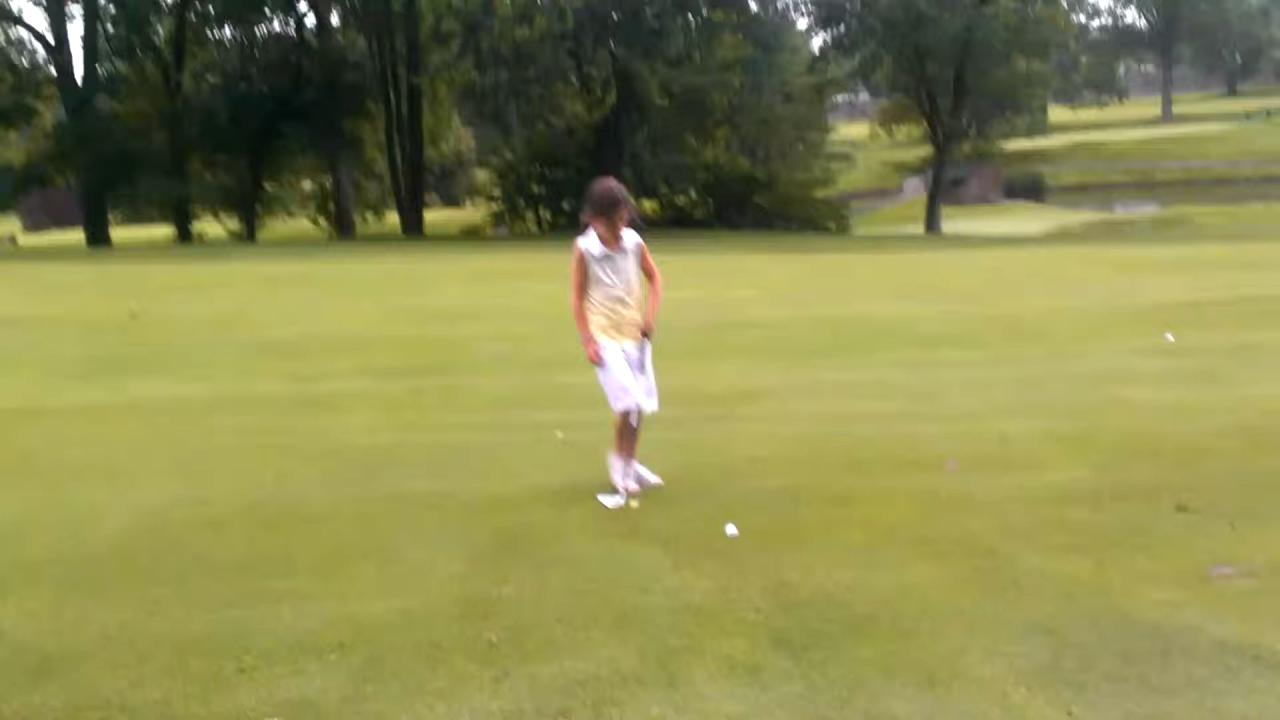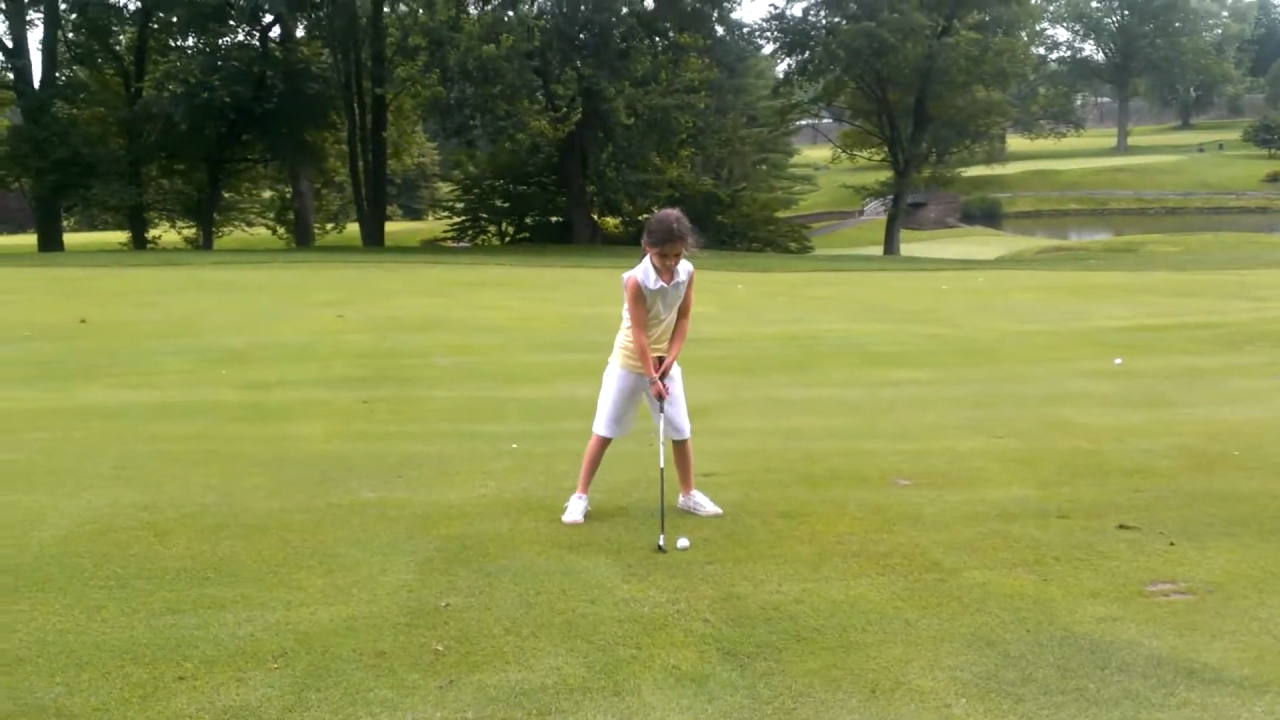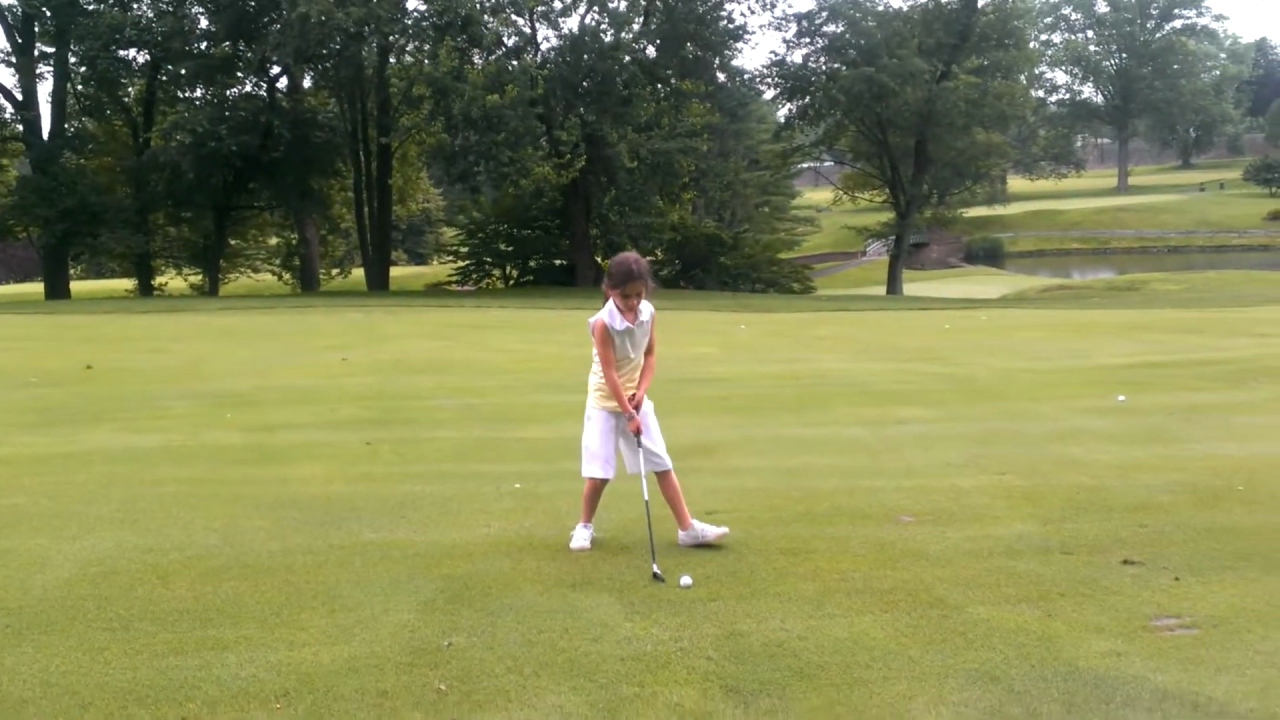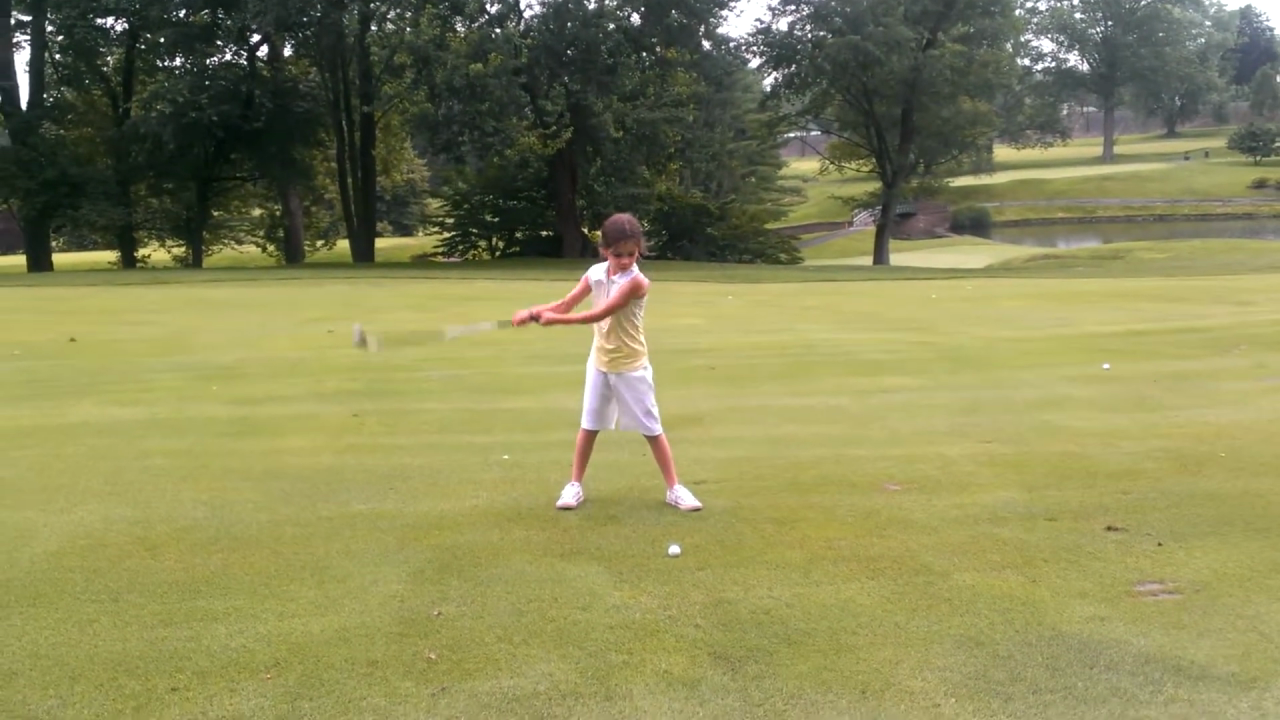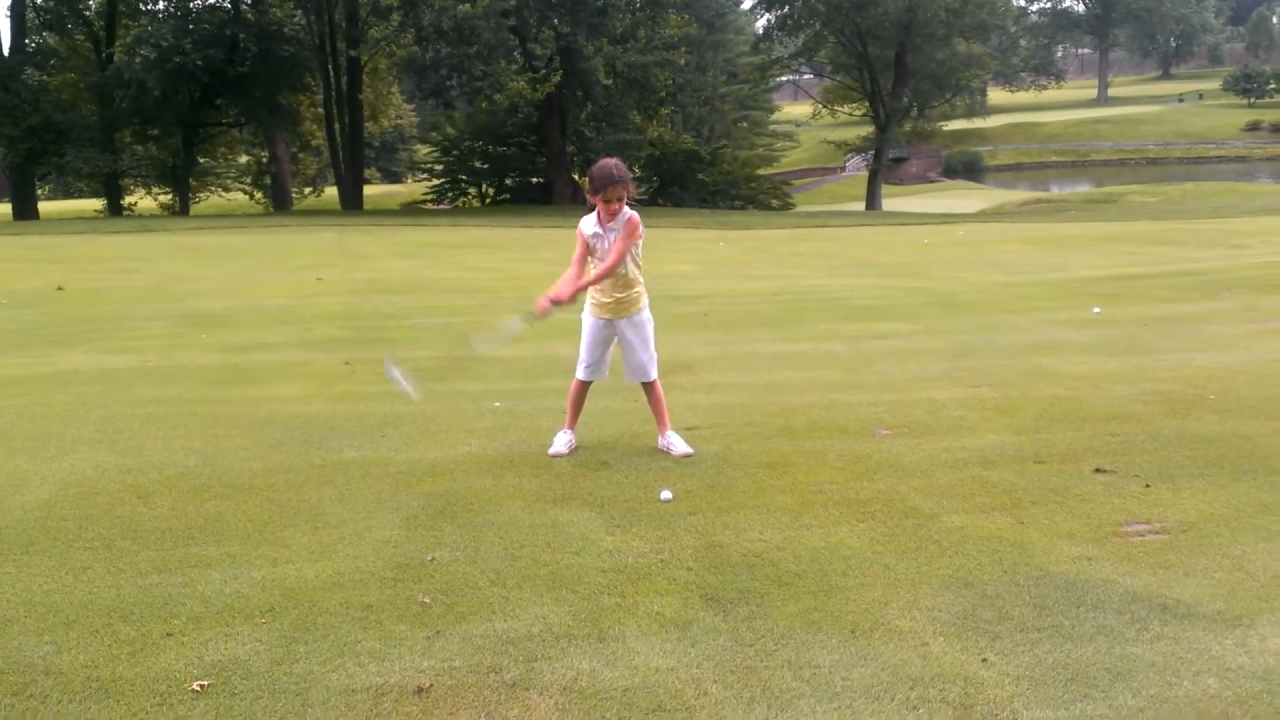
dt=1s
person 1, frame 1
left shoulder: (635, 242)
right shoulder: (584, 249)
left elbow: (654, 279)
right elbow: (577, 297)
left wrist: (650, 316)
right wrist: (588, 341)
left hip: (635, 337)
right hip: (605, 338)
left knee: (641, 405)
right knee: (627, 404)
left ankle: (627, 462)
right ankle: (621, 461)
person 1, frame 2
left shoulder: (687, 273)
right shoulder: (635, 280)
left elbow: (683, 318)
right elbow: (639, 332)
left wrist: (671, 358)
right wrist: (651, 377)
left hip: (665, 362)
right hip: (628, 363)
left knee: (680, 431)
right knee: (604, 431)
left ankle: (688, 494)
right ankle: (580, 496)
person 1, frame 3
left shoulder: (648, 313)
right shoulder: (602, 323)
left elbow: (649, 355)
right elbow: (609, 372)
left wrist: (640, 392)
right wrist: (628, 413)
left hip: (636, 400)
right hip: (606, 403)
left knee: (662, 464)
right knee: (599, 473)
left ankle: (688, 527)
right ankle: (584, 526)
person 1, frame 4
left shoulder: (637, 282)
right shoulder: (596, 273)
left elbow: (598, 314)
right elbow: (567, 302)
left wrist: (555, 318)
right wrist: (536, 312)
left hip: (631, 366)
right hip: (600, 362)
left knee: (651, 428)
right knee: (589, 426)
left ankle: (674, 488)
right ankle: (575, 484)
person 1, frame 5
left shoulder: (631, 220)
right shoulder: (586, 227)
left elbow: (612, 265)
right elbow: (577, 269)
left wrist: (575, 290)
right wrist: (552, 294)
left hip: (633, 310)
right hip: (598, 312)
left knee: (647, 375)
right knee: (585, 374)
left ankle: (666, 434)
right ankle: (568, 431)
